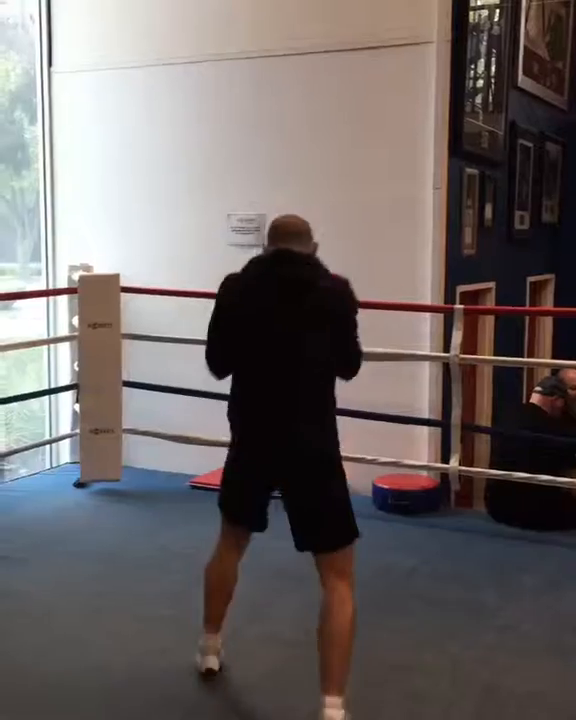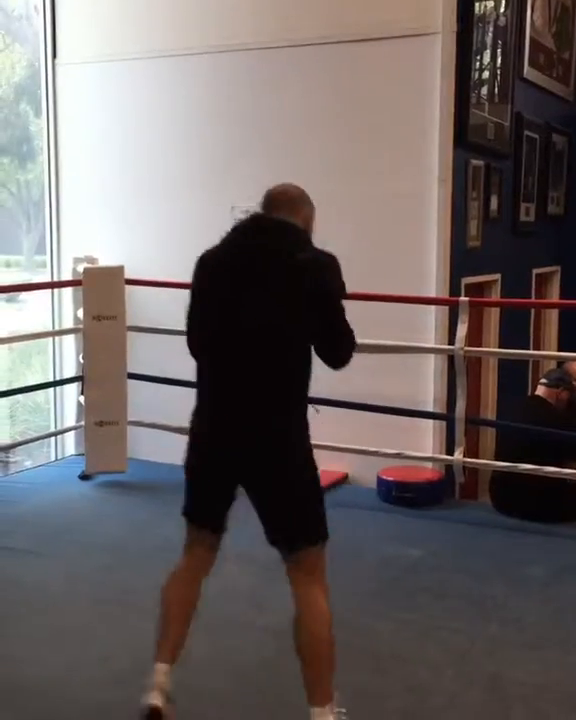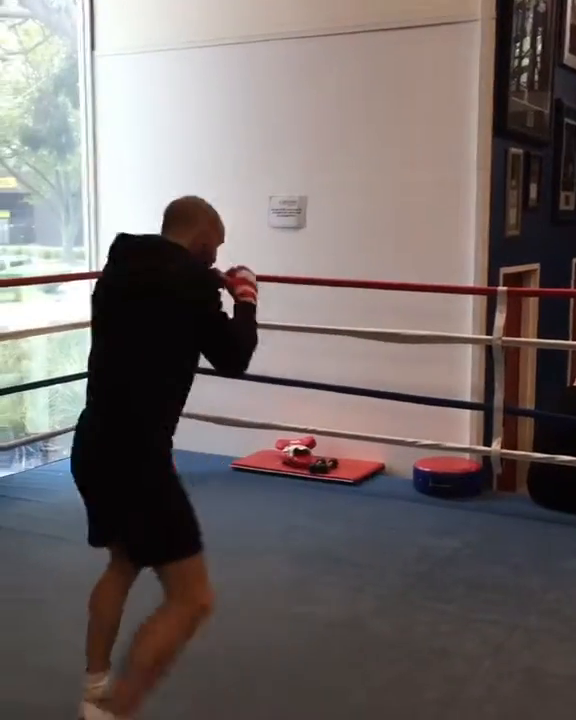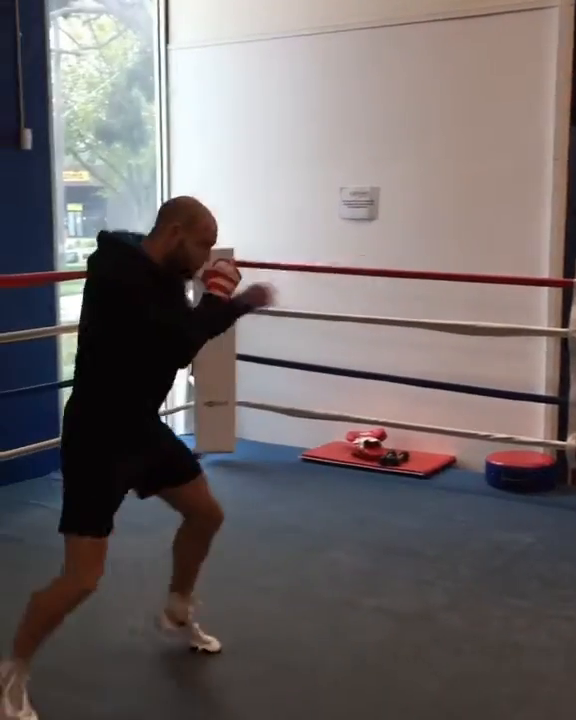
dt=0.5s
person 1, frame 1
left shoulder: (235, 288)
right shoulder: (334, 291)
left elbow: (217, 363)
right elbow: (348, 366)
left hip: (251, 440)
right hip: (312, 444)
left knee: (231, 541)
right knee: (338, 578)
left ankle: (210, 649)
person 1, frame 2
left shoulder: (212, 261)
right shoulder: (315, 266)
right elbow: (338, 353)
left hip: (212, 429)
right hip: (278, 436)
left knee: (195, 558)
right knee: (309, 579)
person 1, frame 3
left shoulder: (120, 271)
right shoulder: (188, 276)
right elbow: (230, 358)
left wrist: (215, 298)
right wrist: (245, 306)
left hip: (97, 443)
right hip: (132, 450)
left knee: (126, 561)
right knee: (191, 601)
person 1, frame 4
left shoulder: (158, 274)
right shoulder: (119, 275)
left elbow: (185, 336)
right elbow: (175, 346)
left wrist: (240, 301)
right wrist: (215, 301)
left hip: (142, 425)
right hip: (94, 431)
left knee: (207, 514)
right knee: (81, 580)
left ankle: (178, 612)
